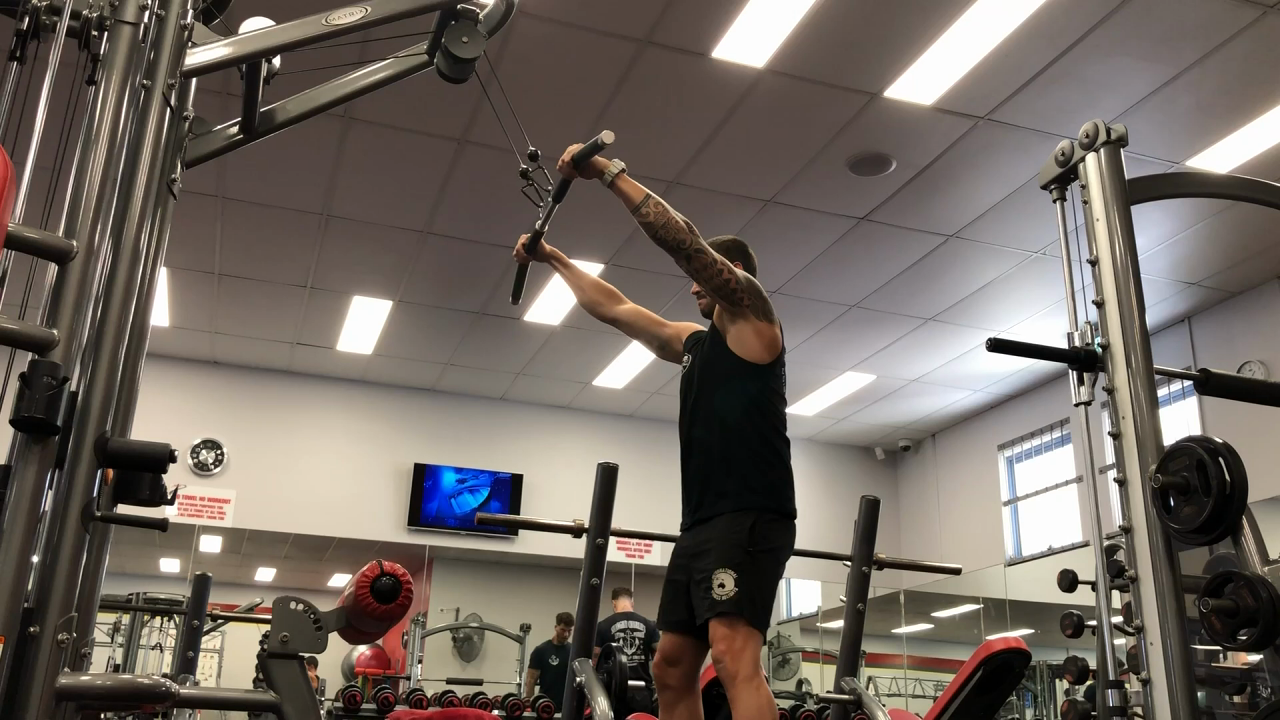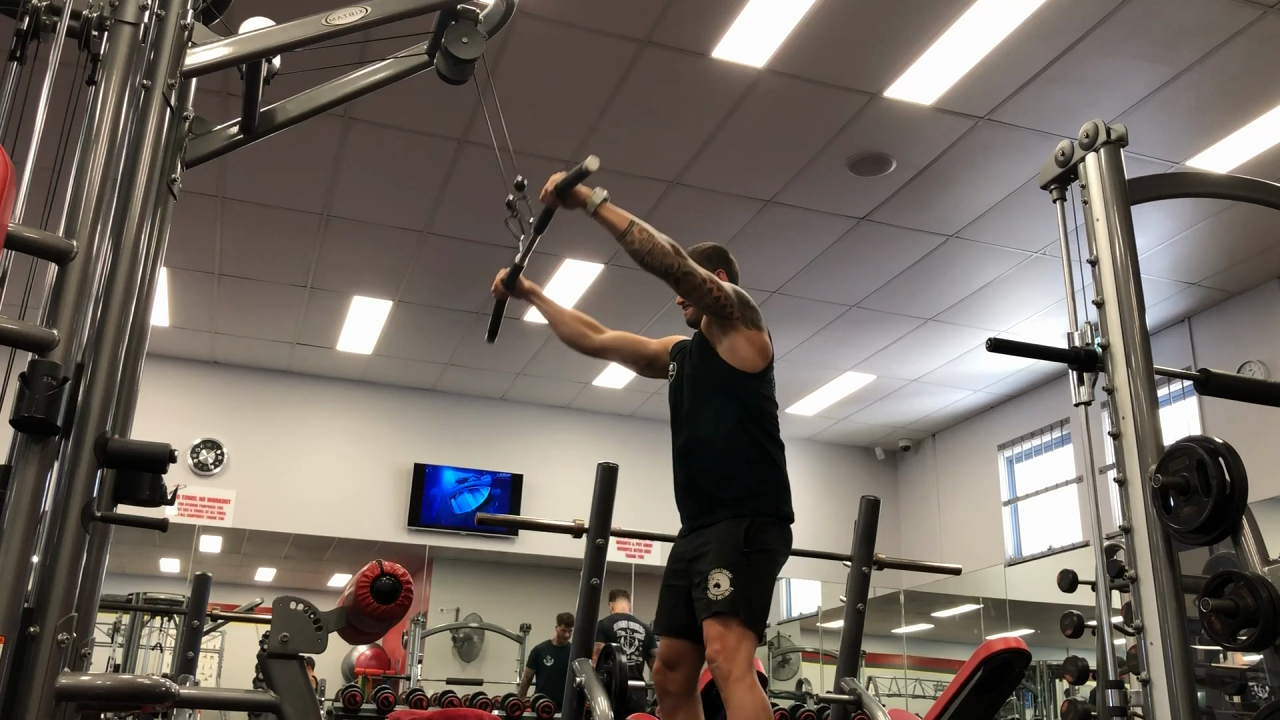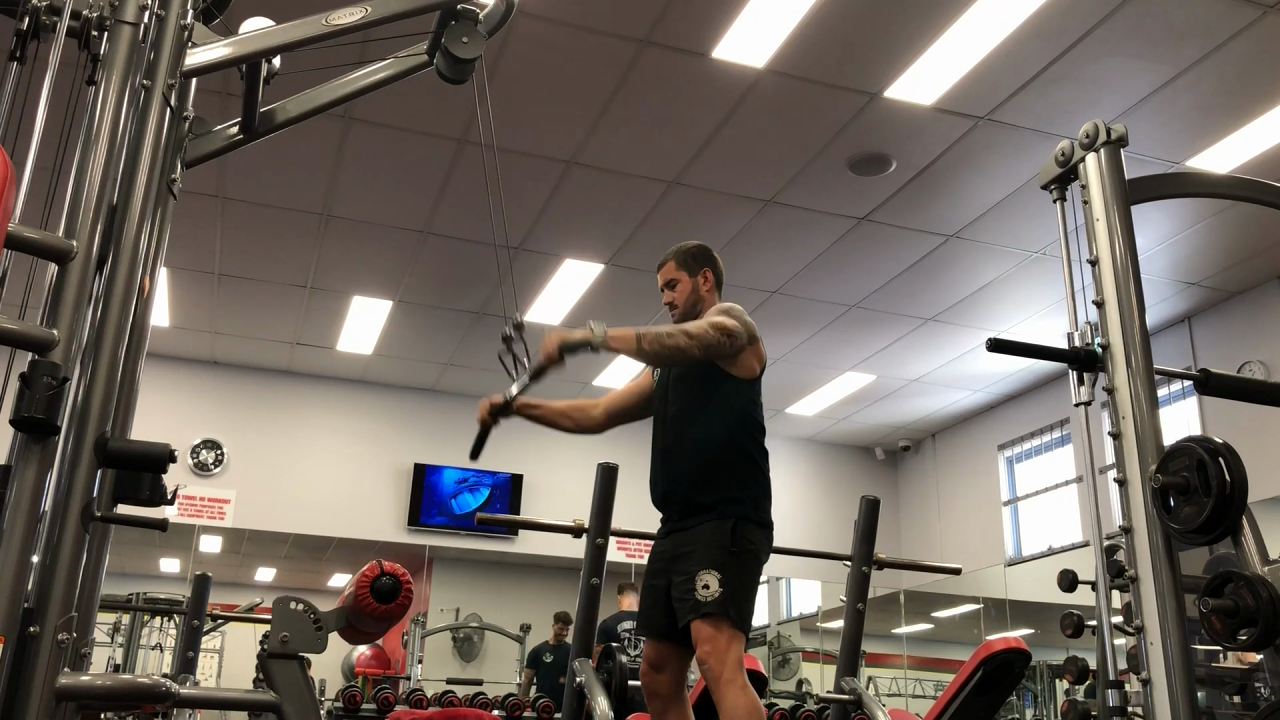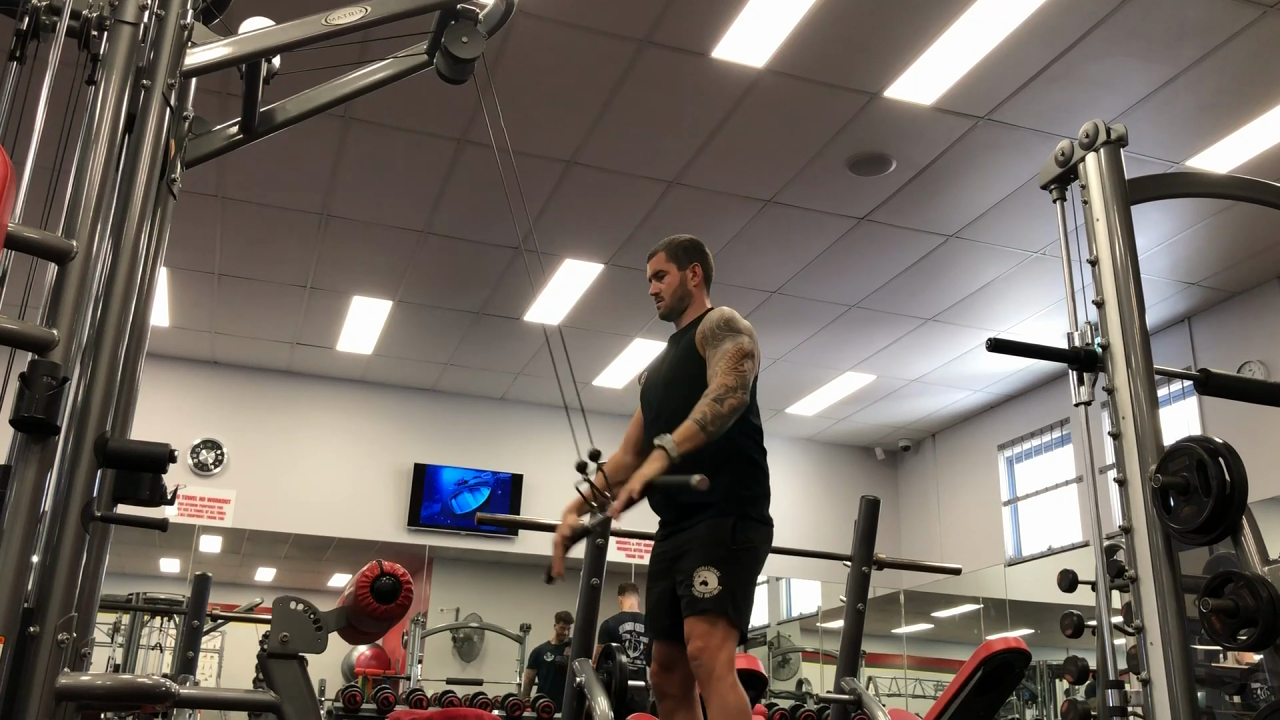
dt=0.4s
person 1, frame 1
left shoulder: (750, 315)
right shoulder: (693, 342)
left elbow: (684, 242)
right elbow: (614, 308)
left wrist: (608, 171)
right wrist: (556, 260)
left hip: (749, 519)
right hip: (701, 525)
left knee: (734, 658)
right knee: (672, 668)
person 1, frame 2
left shoulder: (739, 320)
right shoulder: (680, 353)
left elbow: (668, 260)
right elbow: (599, 340)
left wrist: (590, 200)
right wrist: (532, 295)
left hip: (747, 522)
right hip: (698, 529)
left knee: (727, 657)
right knee: (672, 673)
person 1, frame 3
left shoulder: (728, 322)
right shoulder: (664, 370)
left elbow: (675, 341)
right elbow: (598, 416)
left wrist: (589, 335)
right wrist: (519, 406)
left hip: (726, 523)
right hip: (677, 529)
left knee: (718, 658)
right knee: (659, 676)
person 1, frame 4
left shoulder: (722, 326)
right shoulder: (661, 365)
left elbow: (729, 393)
right elbow: (629, 453)
left wrist: (661, 454)
right wrist: (578, 508)
left hip: (726, 519)
right hip: (677, 528)
left knee: (709, 657)
right knee: (670, 677)
